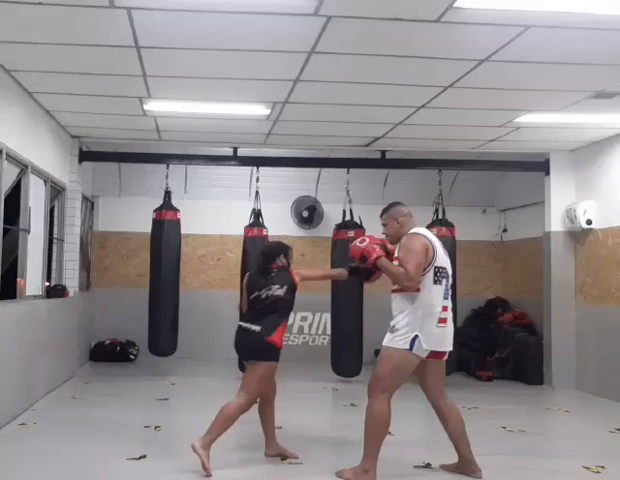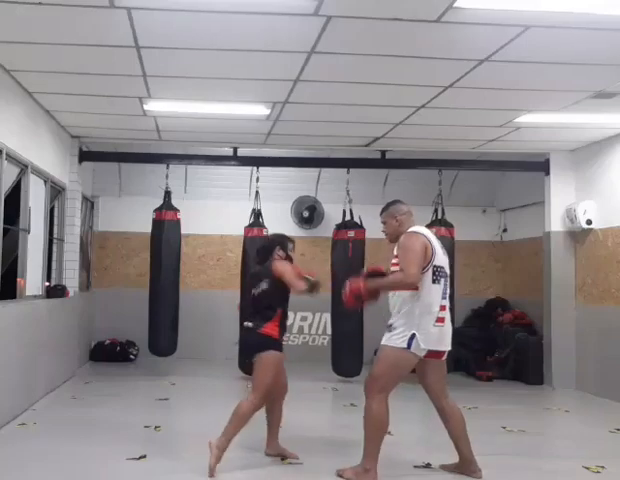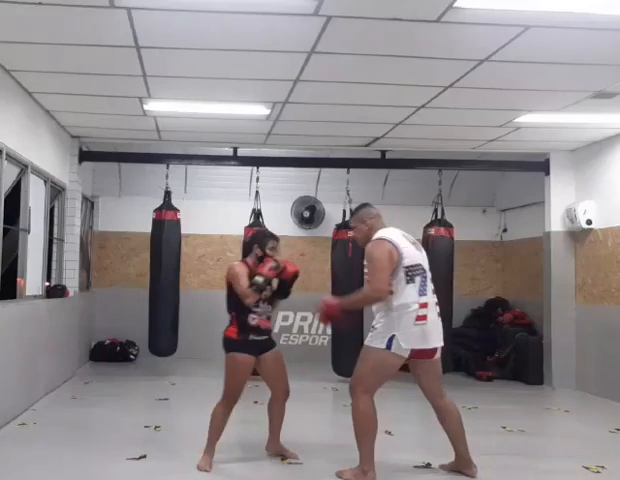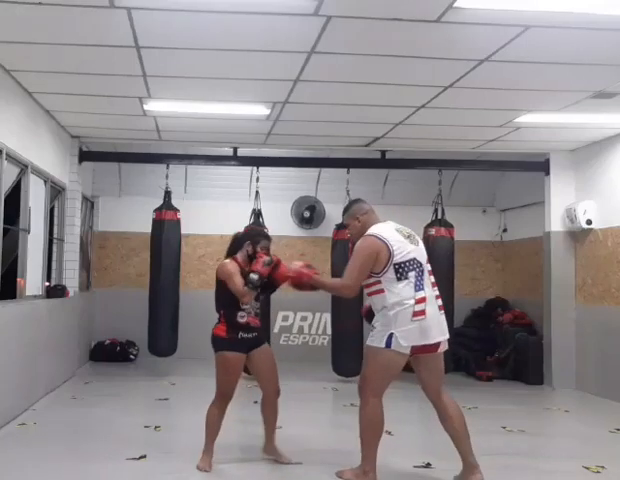
dt=0.3s
person 1, frame 1
left shoulder: (413, 239)
right shoulder: (431, 242)
left elbow: (410, 280)
left wrist: (377, 259)
right wrist: (385, 262)
left hip: (415, 329)
right hip: (435, 330)
left knee: (378, 391)
right knee: (438, 397)
person 1, frame 2
left shoulder: (412, 237)
right shoulder: (430, 240)
left elbow: (409, 278)
left wrist: (368, 286)
right wrist: (379, 283)
left hip: (413, 328)
right hip: (435, 329)
left knee: (375, 390)
right knee: (440, 397)
person 1, frame 3
left shoulder: (379, 245)
right shoulder: (406, 240)
left elbow: (378, 291)
left wrist: (340, 304)
left hip: (397, 329)
right hip: (428, 326)
left knee: (360, 390)
right knee: (436, 396)
person 1, frame 4
left shoulder: (370, 241)
right shoulder: (407, 234)
left elbow: (348, 288)
left wrist: (310, 277)
left hip: (398, 325)
right hip: (431, 322)
left knee: (369, 393)
right knee: (438, 395)
person 2, frame 1
left shoulder: (250, 277)
right shoulder: (292, 276)
left elbow: (245, 309)
right elbow: (331, 274)
right wrist: (352, 271)
left hip: (245, 336)
right hip: (265, 342)
left knee: (268, 392)
right knee: (246, 397)
left ankle: (272, 445)
right ankle: (205, 442)
person 2, frame 2
left shoulder: (259, 273)
right shoulder: (280, 266)
right elbow: (300, 288)
right wrist: (309, 282)
left hip: (255, 334)
right hip: (266, 336)
left knee: (279, 390)
right knee: (259, 396)
left ankle: (272, 445)
right ankle: (220, 444)
person 2, frame 3
left shoulder: (264, 271)
right shoulder: (238, 269)
left elbow: (271, 304)
right elbow: (248, 298)
left wrist: (284, 285)
right wrist: (264, 277)
left hip: (264, 340)
right hip: (240, 340)
left knee: (281, 392)
right knee: (230, 398)
left ankle: (274, 443)
right ankle: (208, 452)
person 2, frame 4
left shoulder: (251, 268)
right shoulder: (228, 266)
right elbow: (244, 297)
left wrist: (270, 281)
right wrist: (258, 273)
left hip: (254, 336)
right hip: (230, 338)
left knee: (272, 391)
right knee: (223, 397)
left ankle: (270, 445)
right ankle: (207, 453)
